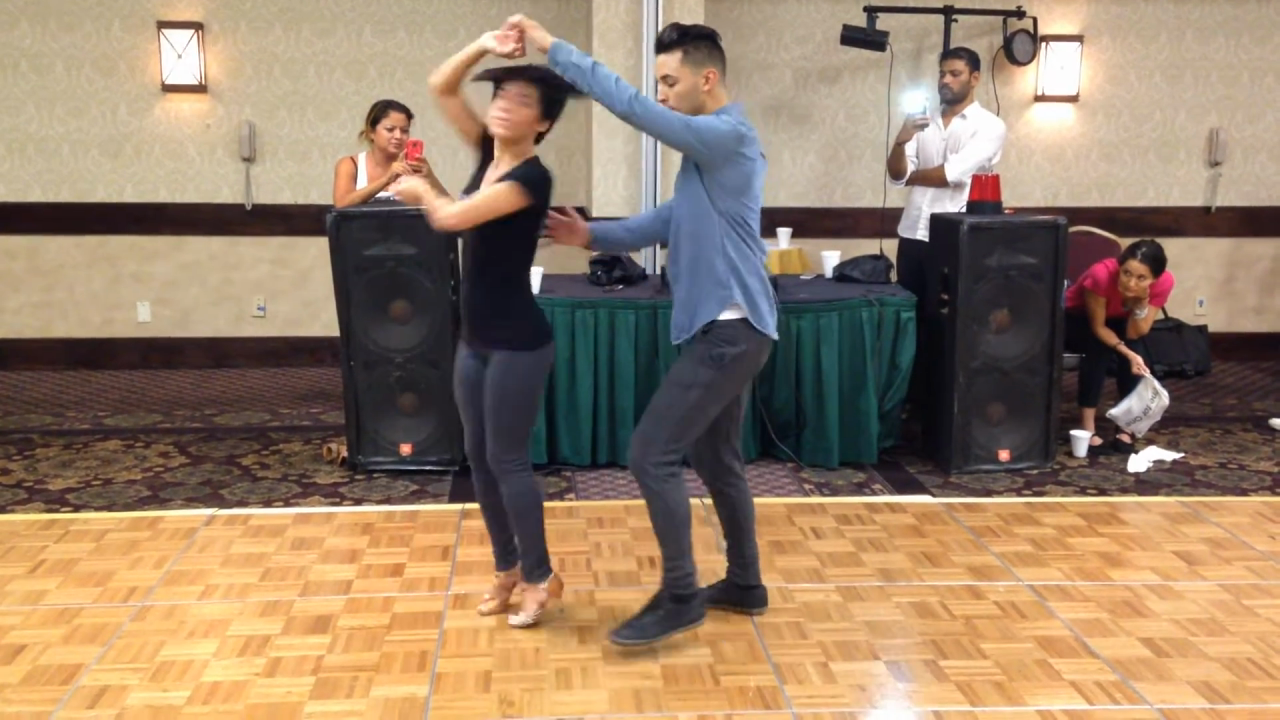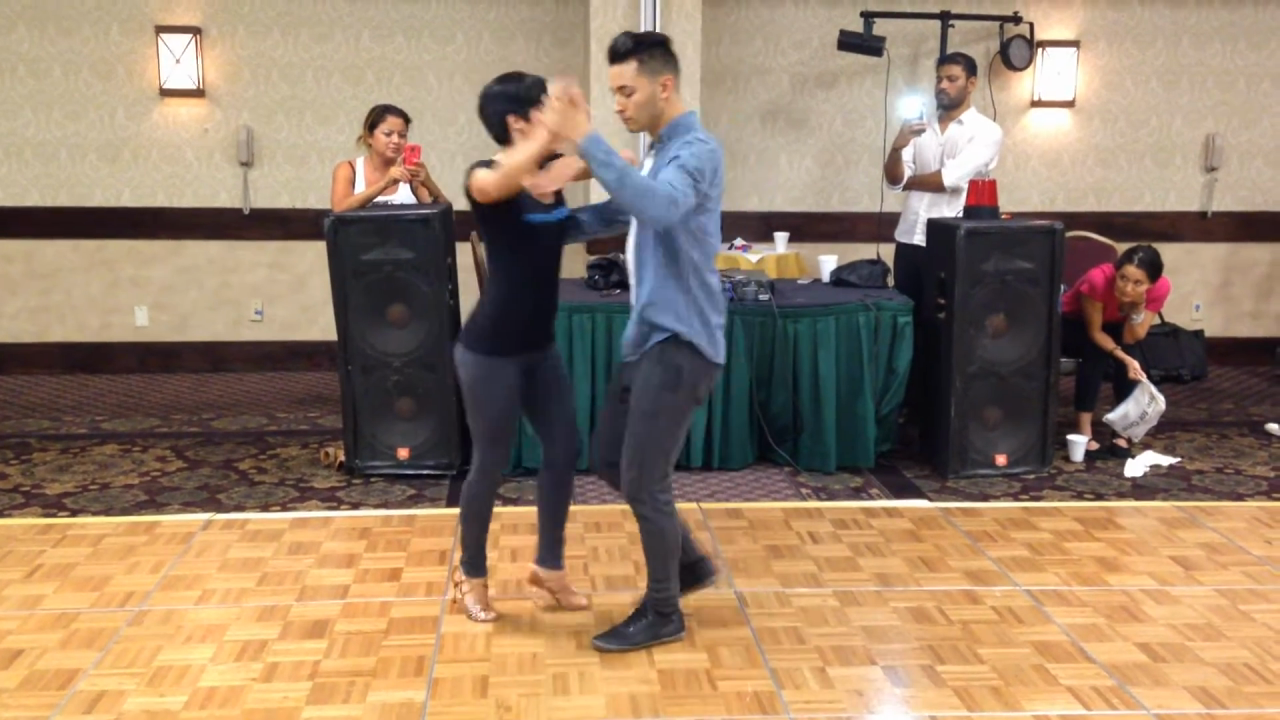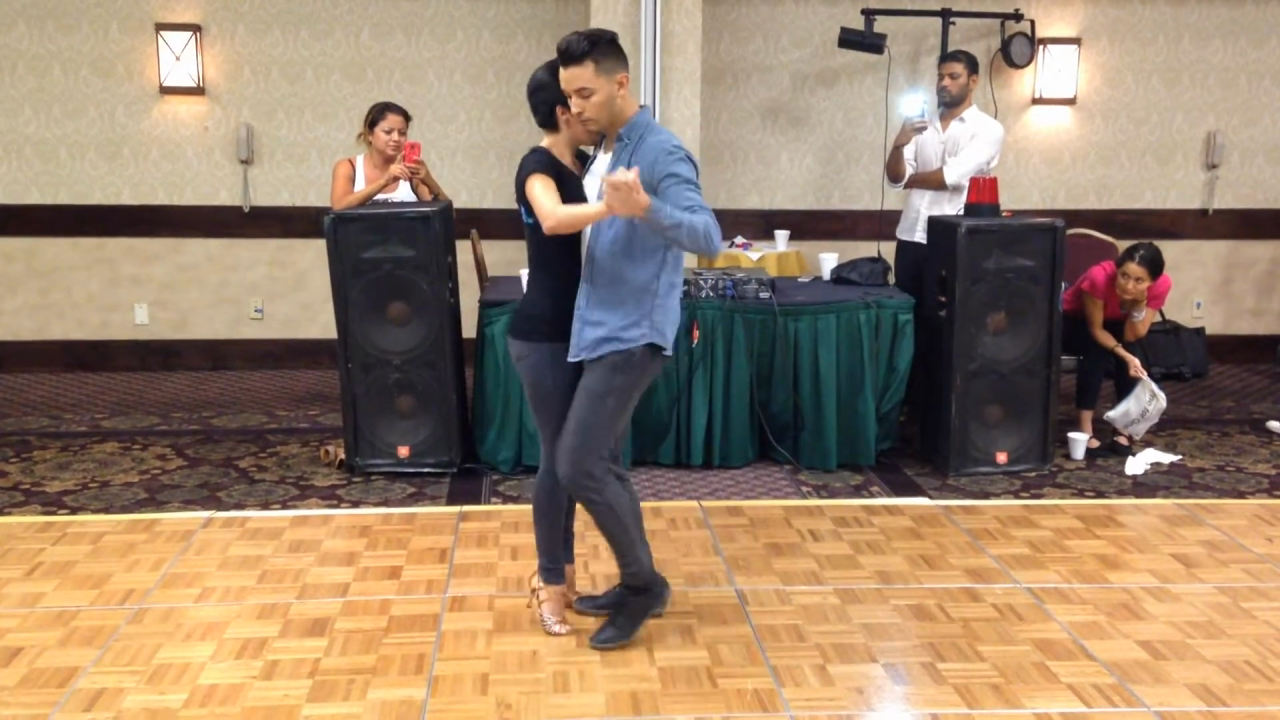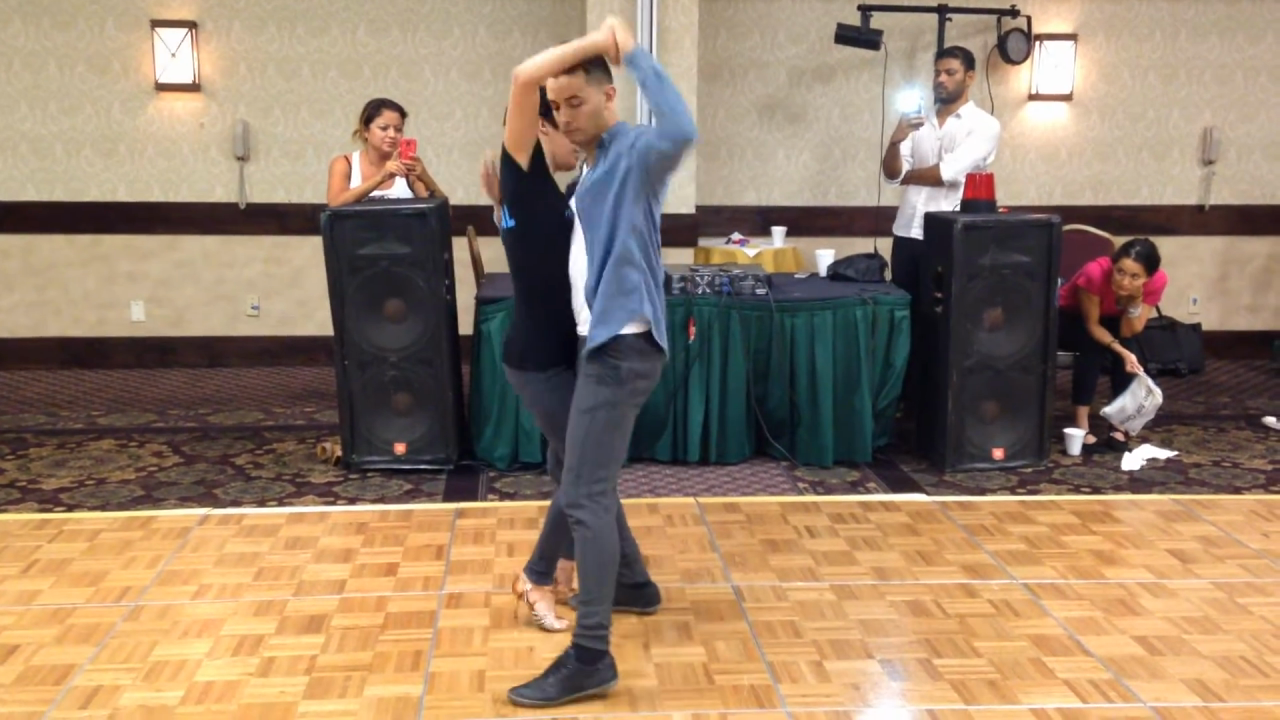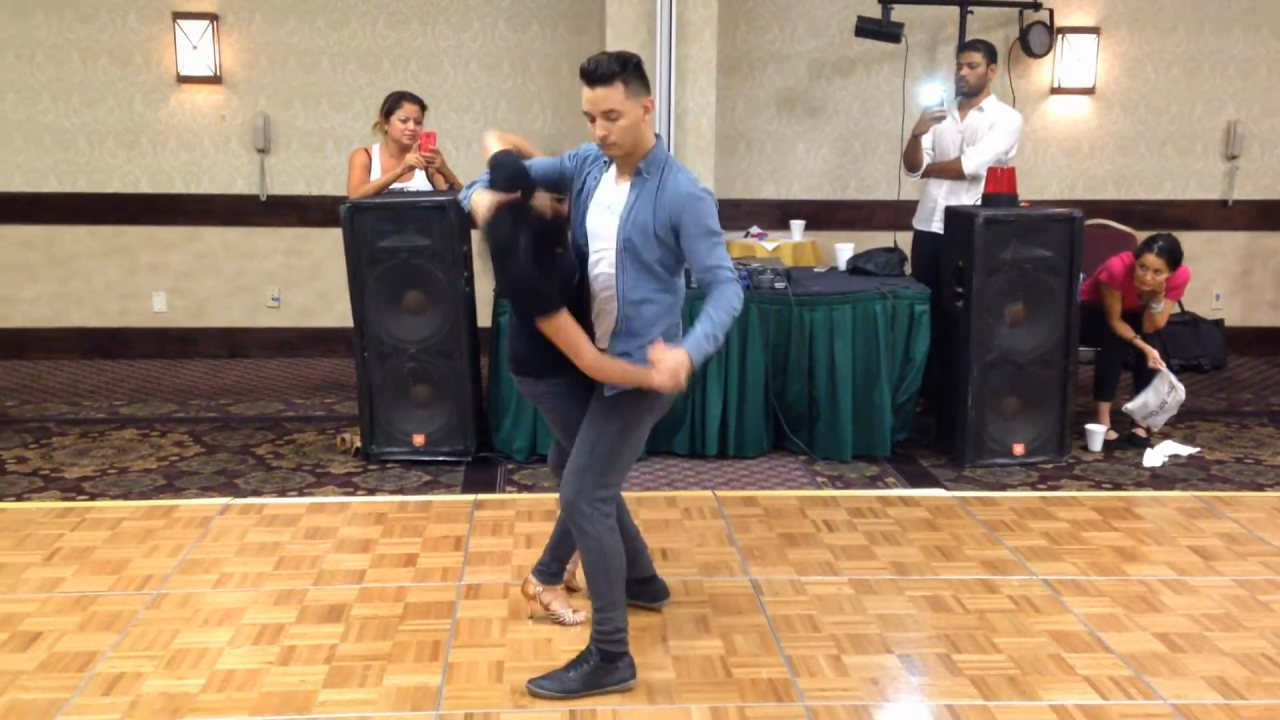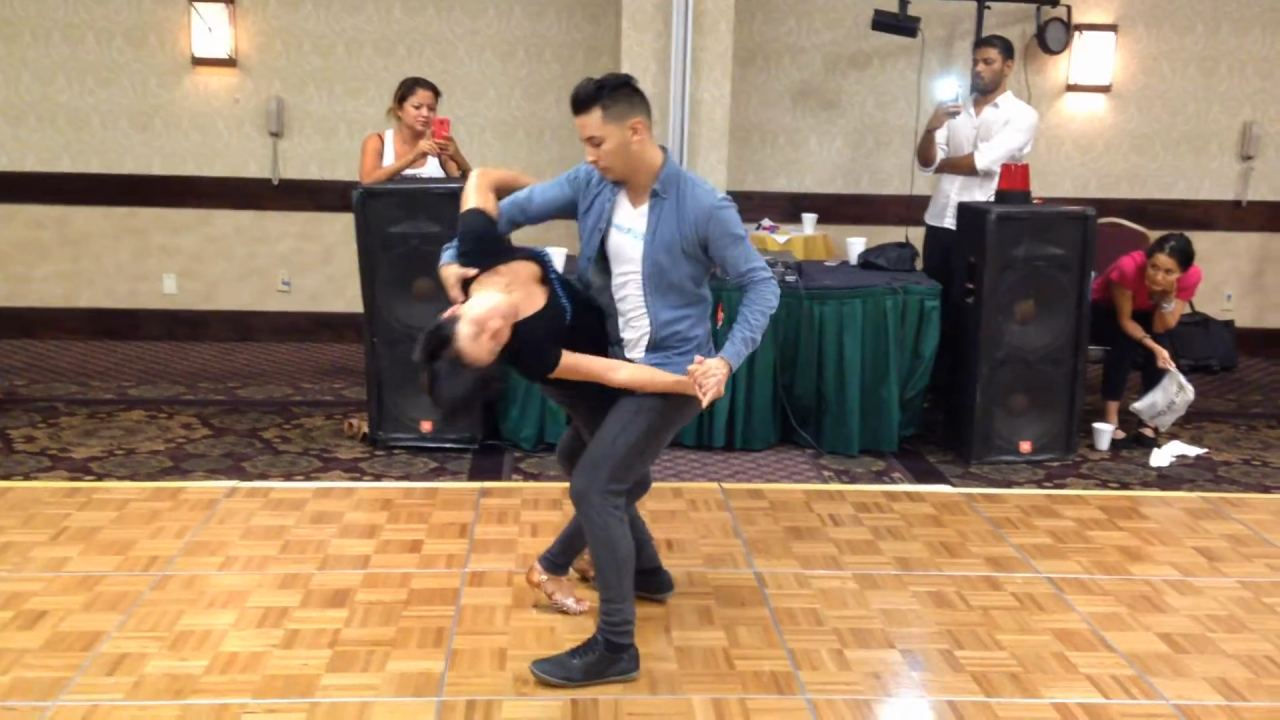
dt=0.4s
person 1, frame 1
left shoulder: (729, 137)
right shoulder: (711, 149)
left elbow: (632, 108)
right elbow: (670, 223)
left wrist: (552, 46)
right wrist: (594, 236)
left hip: (729, 329)
right hip: (722, 327)
left knee: (651, 454)
right knee: (717, 459)
left ankle: (679, 596)
right ankle: (744, 583)
person 1, frame 2
left shoulder: (694, 150)
right shoulder: (660, 151)
left elbow: (660, 210)
right elbow: (610, 214)
left wrist: (584, 145)
left hip: (679, 341)
right hip: (648, 336)
left knee: (644, 478)
right knee: (611, 459)
left ankle: (662, 612)
right ankle: (687, 561)
person 1, frame 3
left shoulder: (663, 154)
right shoulder: (612, 152)
left elbow: (709, 239)
left wrist: (645, 208)
left hip: (631, 336)
right hip: (598, 329)
left knee: (579, 461)
right knee: (597, 463)
left ankle: (640, 581)
right ankle: (639, 582)
person 1, frame 4
left shoulder: (636, 151)
right shoulder: (590, 167)
left elbow: (681, 131)
left wrist: (633, 53)
left hip: (624, 343)
right hip: (599, 341)
left knee: (582, 493)
right knee: (588, 479)
left ankle: (591, 658)
right ankle: (632, 583)
person 1, frame 5
left shoulder: (683, 195)
right shoulder: (589, 164)
left elbow: (723, 287)
right elbow: (520, 171)
left wrist: (689, 351)
right wrist: (482, 194)
left hip: (643, 364)
right hip: (597, 355)
left knee: (583, 495)
right knee: (590, 479)
left ankle: (609, 657)
right ankle: (640, 578)
person 1, frame 6
left shoulder: (703, 208)
right shoulder: (590, 185)
left elbow: (762, 286)
right elbow: (517, 207)
left wrist: (727, 360)
right wrist: (456, 256)
left hip: (676, 371)
right hip: (620, 361)
left knee: (595, 486)
right knee: (578, 457)
left ankle: (615, 648)
right ankle: (642, 566)
person 2, frame 1
left shoulder: (530, 175)
right shoulder: (487, 155)
left elbow: (453, 218)
right elbow: (445, 89)
left wrist: (418, 190)
right wrist: (484, 48)
left hip: (519, 343)
right hip: (479, 340)
left knee: (504, 460)
right knee: (482, 458)
left ankle: (541, 577)
right ankle: (510, 569)
person 2, frame 2
left shoulder: (550, 176)
right shoulder: (485, 176)
right elbow: (497, 185)
left wrist: (573, 161)
right wrist: (556, 139)
left hip: (540, 346)
right hip: (490, 349)
left knee: (564, 453)
right knee: (490, 461)
left ankle: (549, 568)
right ankle: (471, 573)
person 2, frame 3
left shoulder: (582, 166)
right shoulder: (537, 166)
right elbow: (554, 222)
right wrist: (611, 203)
left hip: (573, 332)
right hip: (541, 335)
right knee: (559, 457)
left ankle: (560, 568)
right ankle: (549, 582)
person 2, frame 4
left shoulder: (548, 189)
right shoulder: (521, 169)
right elbow: (523, 77)
left hip: (558, 352)
right hip: (539, 360)
left knee: (572, 464)
left ankle: (564, 566)
right ankle: (537, 578)
person 2, frame 5
left shoulder: (509, 189)
right shoulder: (533, 278)
left elbow: (497, 140)
right elbow: (591, 362)
right wrist: (657, 376)
right hip: (538, 367)
left knee: (572, 466)
left ankle: (576, 559)
right ankle: (547, 581)
person 2, frame 6
left shoulder: (476, 245)
right shoulder: (527, 348)
left elbow: (481, 178)
right elbow: (613, 373)
right wrist: (690, 384)
left hip: (591, 341)
right ankle: (551, 570)
person 3, frame 1
left shoulder: (989, 126)
right shoulder: (923, 126)
left elbow: (954, 174)
right elbow: (896, 176)
left wrist: (911, 176)
right wrist: (900, 144)
right hip: (913, 236)
person 3, frame 2
left shoulder: (986, 131)
right shoulder: (922, 126)
left elbow: (944, 176)
right elbow: (894, 178)
left wrist: (907, 187)
right wrist: (897, 148)
right hip: (910, 255)
right ankle: (909, 401)
person 3, frame 3
left shoulder: (988, 128)
right shoulder: (922, 124)
left elbow: (952, 177)
right elbow: (894, 178)
left wrist: (910, 179)
right wrist: (898, 145)
right hip: (911, 237)
right ankle: (910, 395)
person 3, frame 4
left shoulder: (984, 125)
right shoulder: (919, 119)
left elbow: (949, 173)
right elbow: (891, 174)
left wrist: (907, 175)
right wrist: (895, 141)
right hip: (908, 232)
right ankle: (907, 392)
person 3, frame 5
left shoulder: (1006, 118)
right shoulder: (941, 113)
left elbow: (970, 166)
right elbow: (912, 166)
left wrist: (927, 168)
right wrist: (917, 134)
right hip: (928, 225)
right ankle: (927, 387)
person 3, frame 6
left shoulder: (1022, 115)
right shoulder: (955, 110)
left elbow: (982, 162)
right elbow: (925, 163)
left wrist: (941, 164)
right wrist: (931, 129)
right hip: (940, 221)
right ankle: (936, 383)
person 4, frame 1
left shoulder: (1164, 283)
right shoulder: (1101, 274)
left elbow: (1134, 334)
right elbow: (1097, 327)
left wrist: (1142, 301)
right wrist: (1128, 354)
left hip: (1117, 322)
right hip: (1076, 321)
left knee: (1134, 346)
right knee: (1099, 346)
right ankle: (1087, 428)
person 4, frame 2
left shoulder: (1160, 288)
right shoulder: (1098, 280)
left elbow: (1130, 339)
right elbow: (1094, 332)
left wrist: (1138, 306)
right wrist: (1124, 358)
left hip: (1113, 327)
right hip: (1072, 325)
left knee: (1131, 351)
right knee: (1096, 351)
right ankle: (1084, 433)
person 4, frame 3
left shoulder: (1161, 285)
right shoulder: (1099, 277)
left elbow: (1132, 337)
right elbow: (1095, 329)
left wrist: (1139, 303)
right wrist: (1125, 356)
left hip: (1114, 324)
right hip: (1073, 323)
left knee: (1131, 348)
right knee: (1097, 348)
right ankle: (1085, 430)
person 4, frame 4
left shoulder: (1157, 281)
right shoulder: (1095, 273)
left elbow: (1128, 333)
right elbow: (1091, 325)
left wrist: (1136, 300)
right wrist: (1121, 351)
left hip: (1110, 321)
right hip: (1070, 319)
left knee: (1127, 344)
right knee: (1093, 345)
right ankle: (1081, 427)
person 4, frame 5
left shoulder: (1180, 276)
right shoulder: (1117, 267)
left elbow: (1151, 328)
right elbow: (1114, 320)
left wrist: (1158, 295)
right wrist: (1144, 347)
left hip: (1133, 316)
right hip: (1092, 314)
left knee: (1150, 340)
right knee: (1115, 340)
left ankle: (1141, 421)
right ankle: (1103, 422)
person 4, frame 6
left shoulder: (1191, 276)
right shoulder: (1128, 267)
left elbow: (1161, 328)
right elbow: (1124, 320)
left wrist: (1169, 295)
right wrist: (1153, 347)
left hip: (1145, 316)
right hip: (1103, 313)
left knee: (1159, 340)
right knee: (1125, 340)
left ankle: (1148, 421)
right ankle: (1111, 421)
